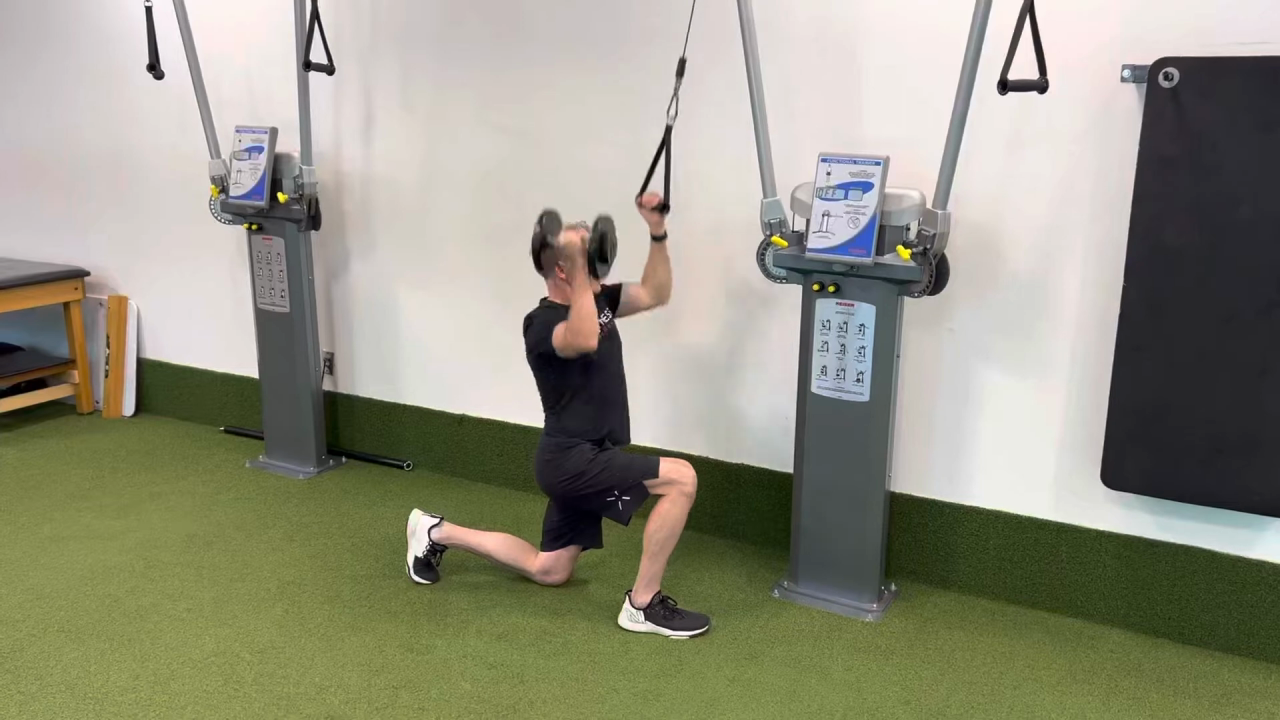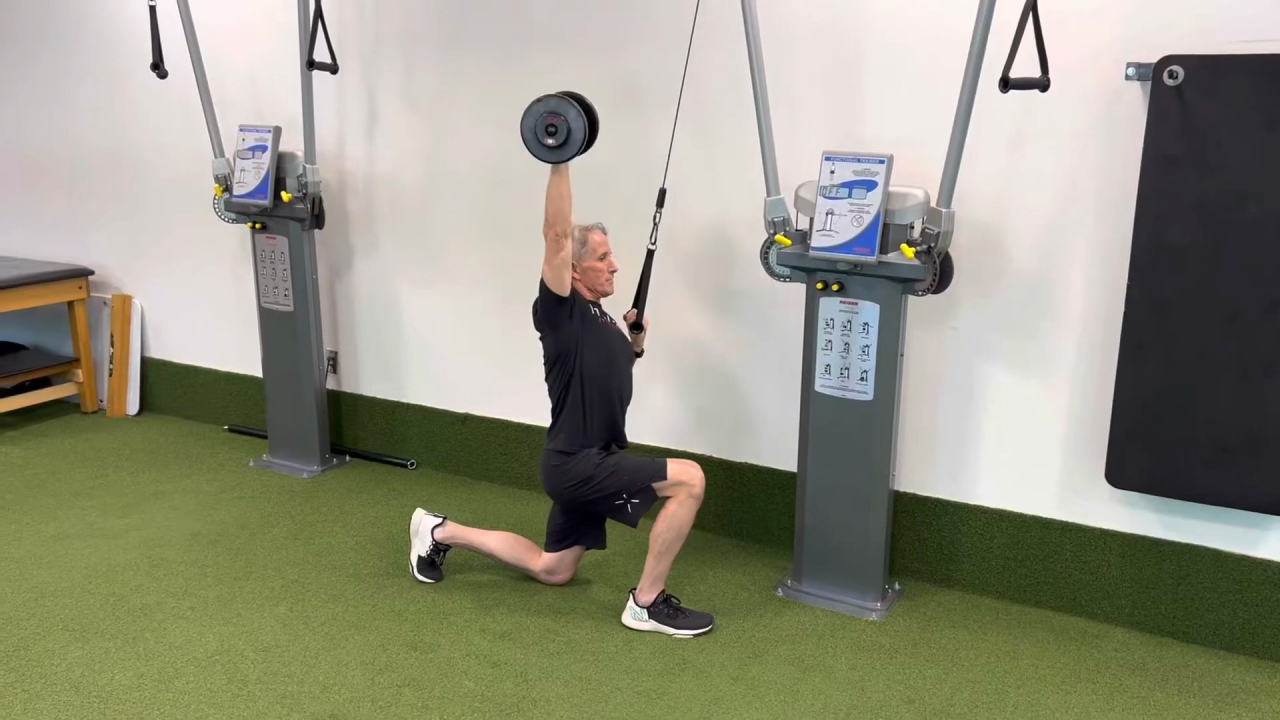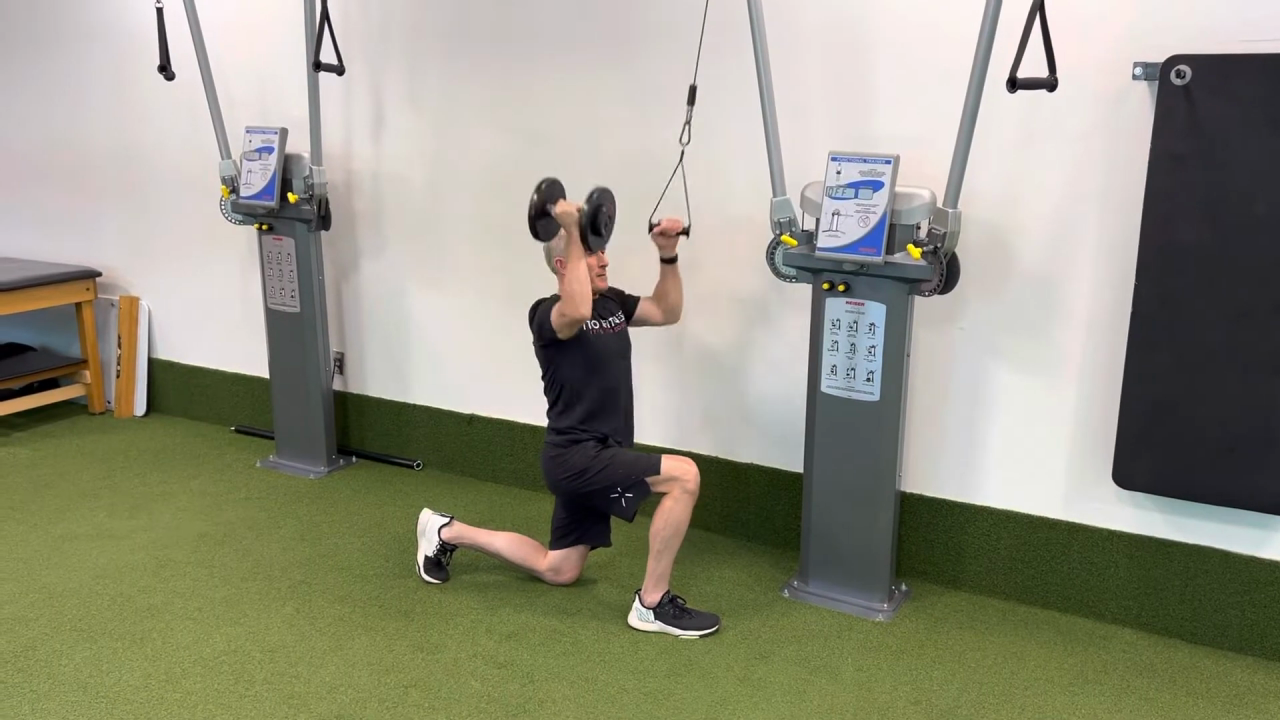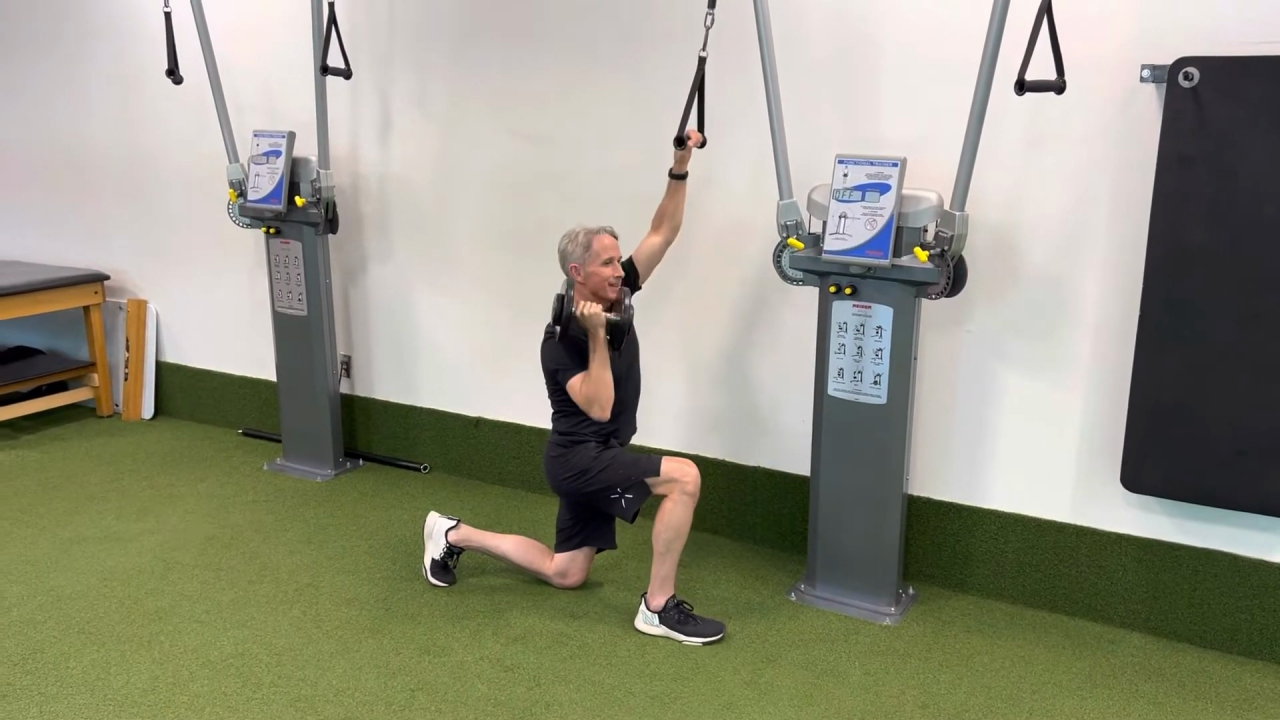
dt=0.7s
person 1, frame 1
left shoulder: (599, 300)
right shoulder: (541, 322)
left elbow: (657, 293)
right elbow: (585, 339)
left wrist: (656, 227)
right wrist: (577, 259)
left hip: (584, 460)
right hip: (573, 460)
left knee: (548, 570)
right knee: (680, 478)
left ankle: (436, 534)
right ankle: (643, 605)
person 1, frame 2
left shoulder: (596, 319)
right shoulder: (560, 309)
right elbow: (557, 234)
left wrist: (635, 346)
right wrist: (559, 162)
left hip: (589, 462)
right hip: (577, 464)
left knee: (550, 569)
right knee: (689, 480)
left ankle: (440, 533)
right ankle: (647, 603)
person 1, frame 3
left shoulder: (609, 301)
right shoulder: (547, 313)
left elbow: (669, 312)
right elbow: (577, 315)
left wrist: (668, 254)
right wrist: (571, 239)
left hip: (594, 455)
right hip: (577, 455)
left knee: (558, 569)
right knee: (684, 475)
left ankle: (446, 533)
right ankle: (653, 604)
person 1, frame 4
left shoulder: (615, 296)
right shoulder: (562, 340)
left elbow: (663, 232)
right elbow: (600, 408)
left wrist: (681, 166)
right wrist: (597, 339)
left hip: (597, 458)
right hip: (579, 459)
left knee: (564, 573)
right knee: (684, 478)
left ankle: (454, 536)
right ankle: (659, 608)
